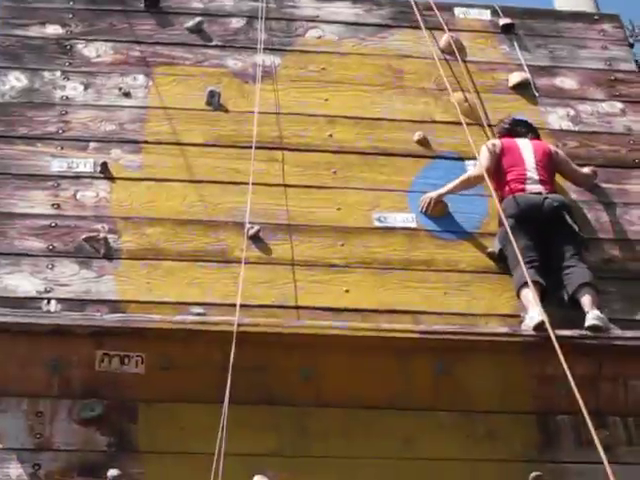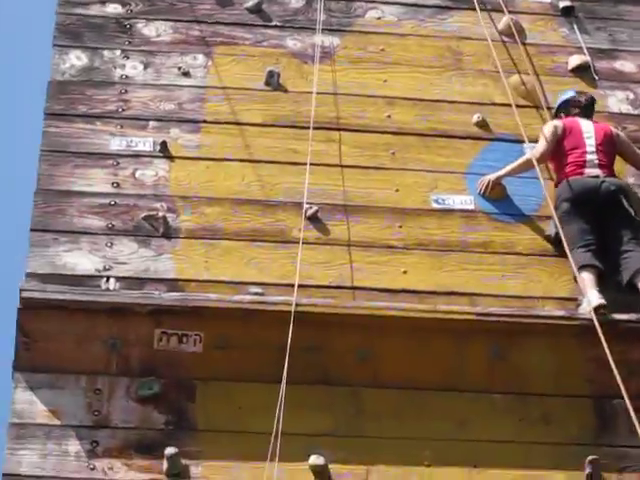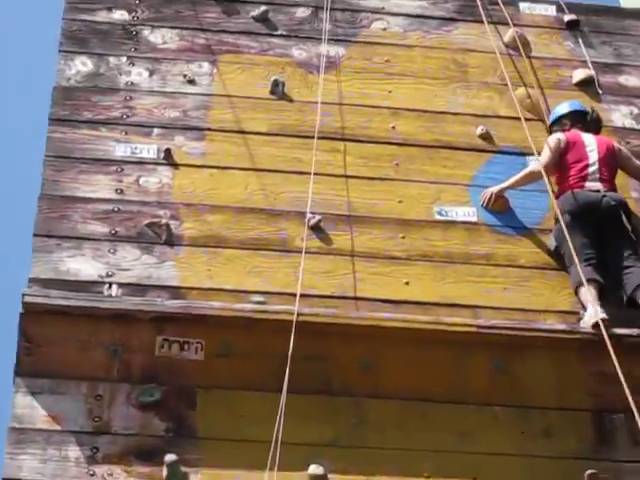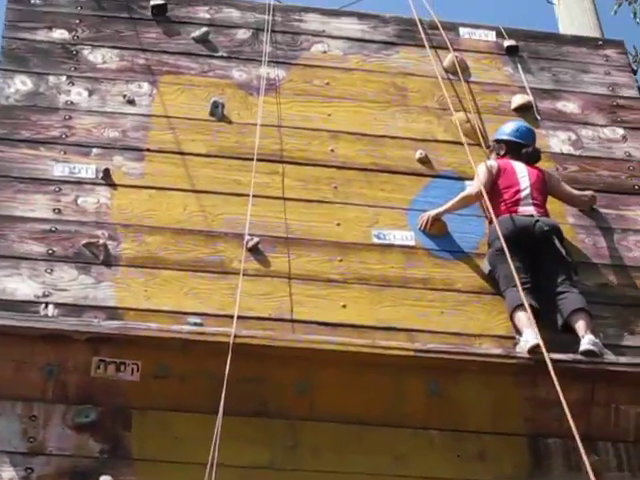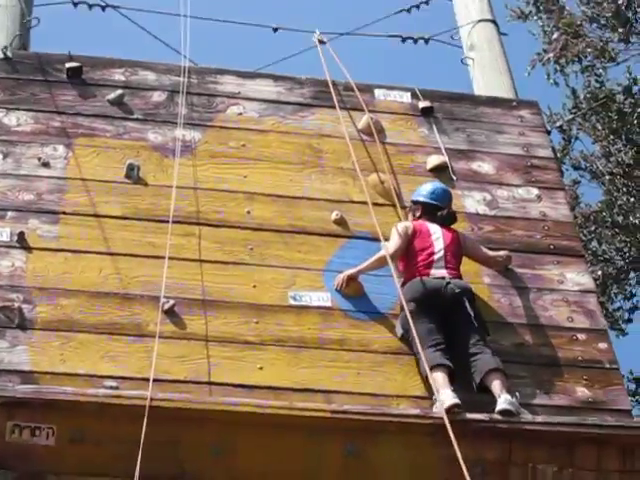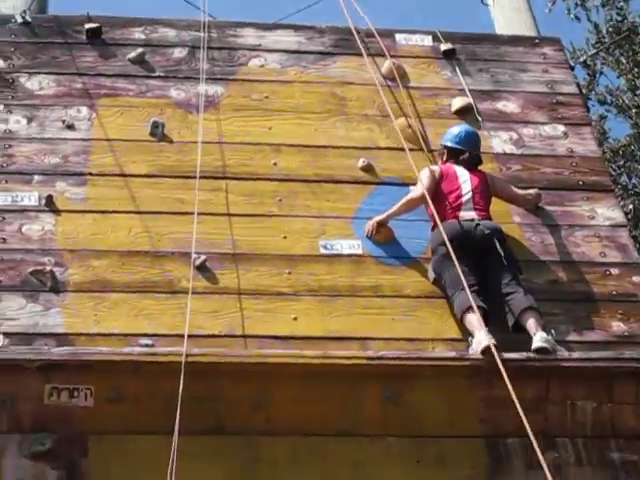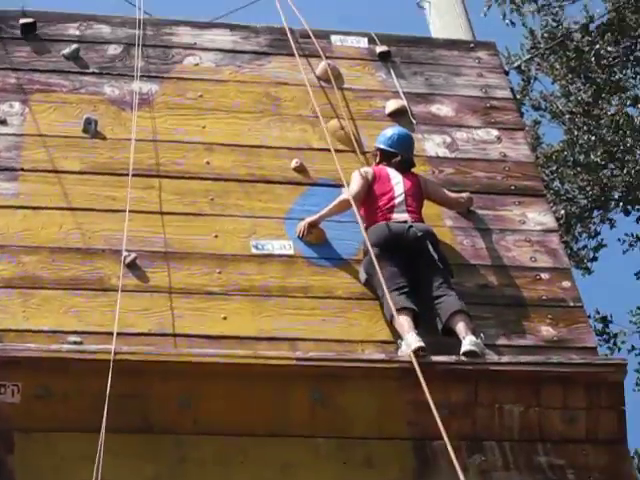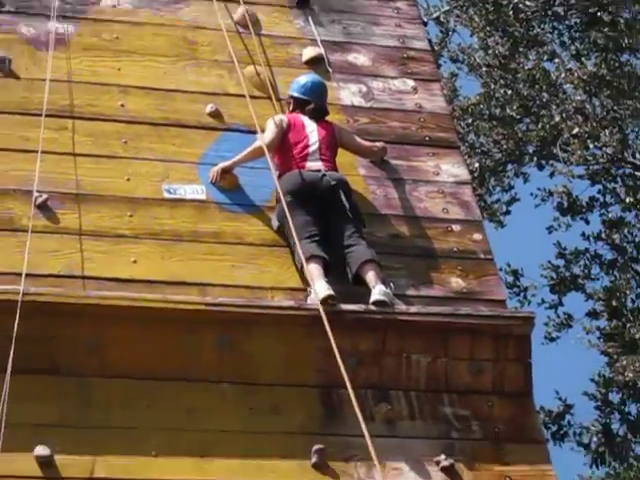
dt=0.3s
person 1, frame 1
left shoulder: (495, 145)
right shoulder: (548, 148)
left elbow: (479, 174)
right elbow: (584, 180)
left wrist: (441, 192)
right wrist: (589, 172)
left hip: (517, 205)
right hip: (554, 204)
left knee: (525, 264)
right knee: (571, 260)
left ankle: (533, 311)
right ankle: (592, 310)
person 1, frame 2
left shoulder: (558, 125)
right shoulder: (610, 131)
left elbow: (538, 156)
left wrist: (499, 175)
left hip: (575, 188)
right hip: (613, 188)
left knee: (583, 246)
left ankle: (592, 294)
person 1, frame 3
left shoulder: (559, 138)
right shoulder: (610, 144)
left elbow: (540, 169)
left wrist: (501, 187)
left hip: (575, 203)
right hip: (612, 202)
left knee: (582, 260)
left ankle: (593, 308)
person 1, frame 4
left shoulder: (491, 166)
right shoulder: (542, 174)
left elbow: (475, 193)
right elbow: (581, 200)
left wrist: (440, 211)
right wrist: (589, 197)
left hip: (508, 227)
right hip: (545, 227)
left knee: (515, 286)
right knee: (563, 285)
left ankle: (529, 334)
right ankle: (586, 335)
person 1, frame 5
left shoulder: (406, 227)
right shoulder: (457, 236)
left elbow: (391, 253)
right elbow: (495, 260)
left wrist: (356, 271)
right wrist: (503, 257)
left hip: (421, 290)
right hip: (458, 290)
left knee: (430, 346)
right knee: (476, 346)
left ankle: (444, 393)
right ankle: (502, 394)
person 1, frame 6
left shoulder: (433, 172)
right shoulder: (485, 177)
left elbow: (418, 196)
right elbow: (526, 199)
left wrist: (385, 217)
right wrist: (534, 195)
left hip: (450, 234)
right hip: (488, 231)
left knee: (462, 288)
right knee: (509, 285)
left ankle: (480, 334)
right ankle: (538, 332)
person 1, frame 7
left shoulder: (366, 173)
right shoulder: (418, 180)
left elbow: (350, 198)
right elbow: (458, 202)
left wrist: (317, 218)
right wrist: (465, 199)
left hip: (382, 236)
right hip: (420, 234)
left knee: (394, 290)
right knee: (441, 288)
left ankle: (410, 337)
right ankle: (467, 336)
person 1, frame 8
left shoulder: (281, 121)
right shoulder: (333, 129)
left elbow: (265, 145)
right elbow: (373, 151)
left wrist: (230, 163)
right wrist: (380, 148)
left hip: (297, 183)
right hip: (334, 183)
left knee: (306, 238)
right knee: (352, 237)
left ankle: (320, 285)
right ankle: (378, 286)
